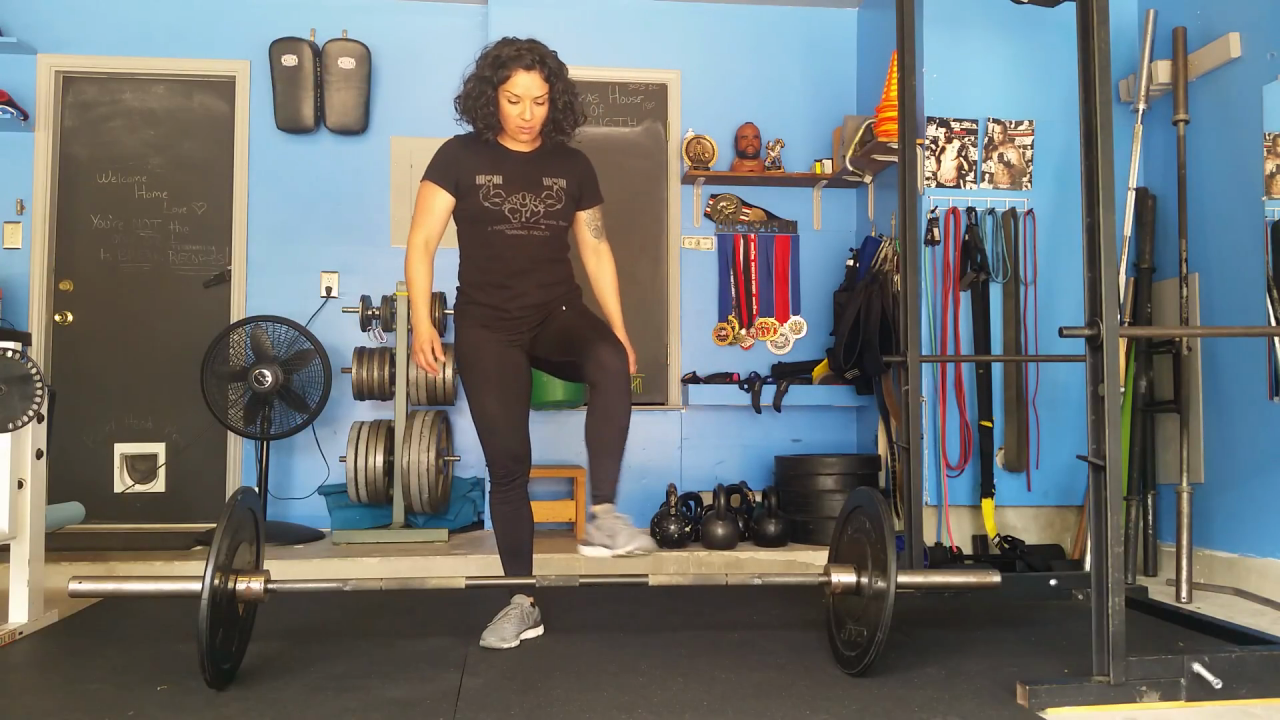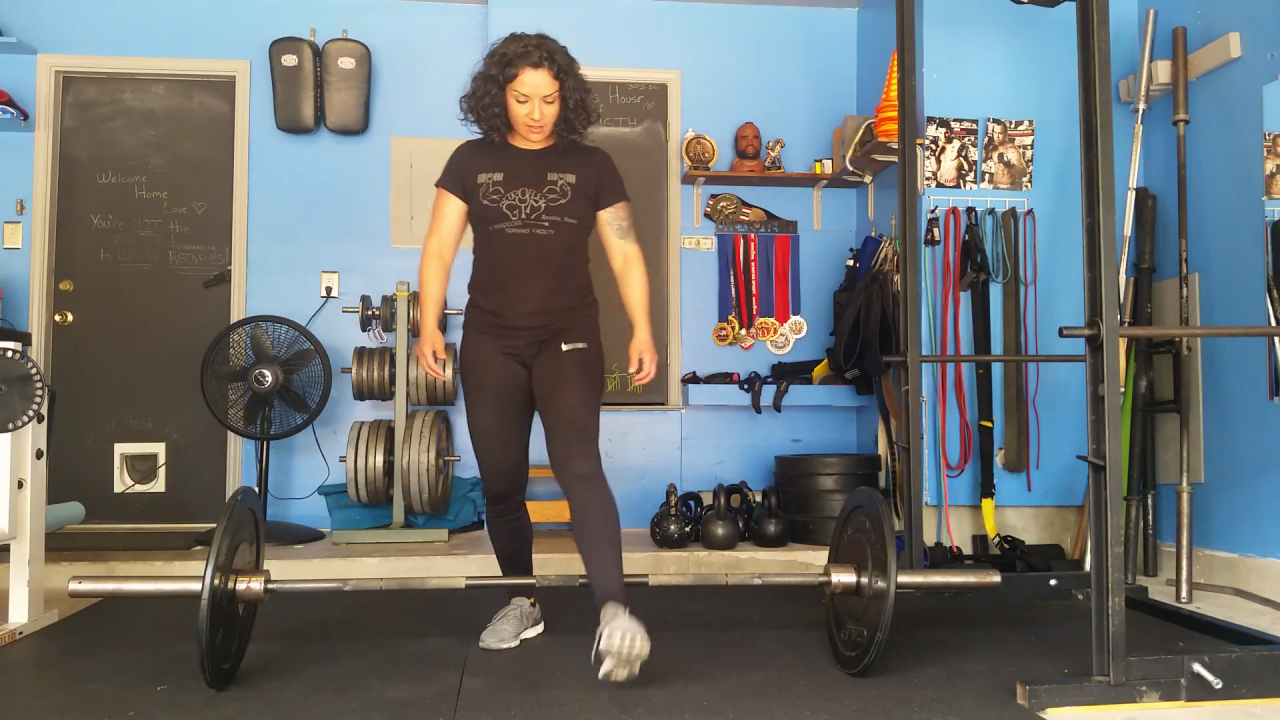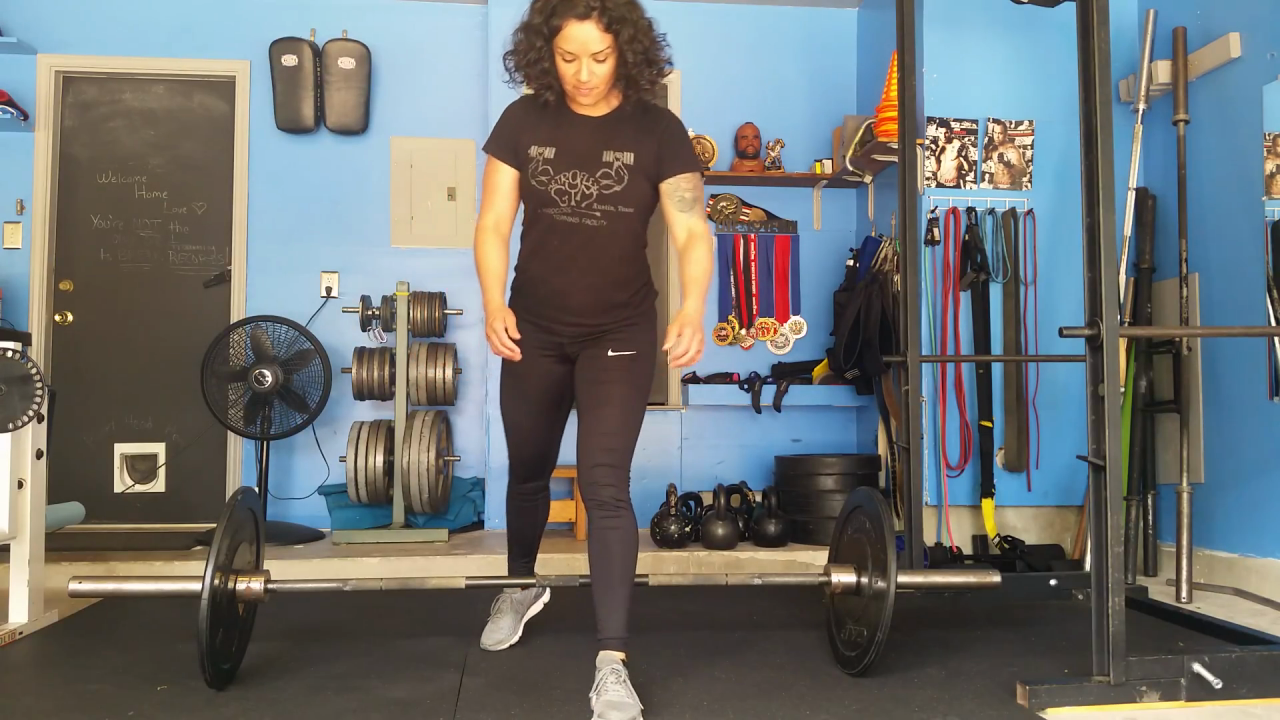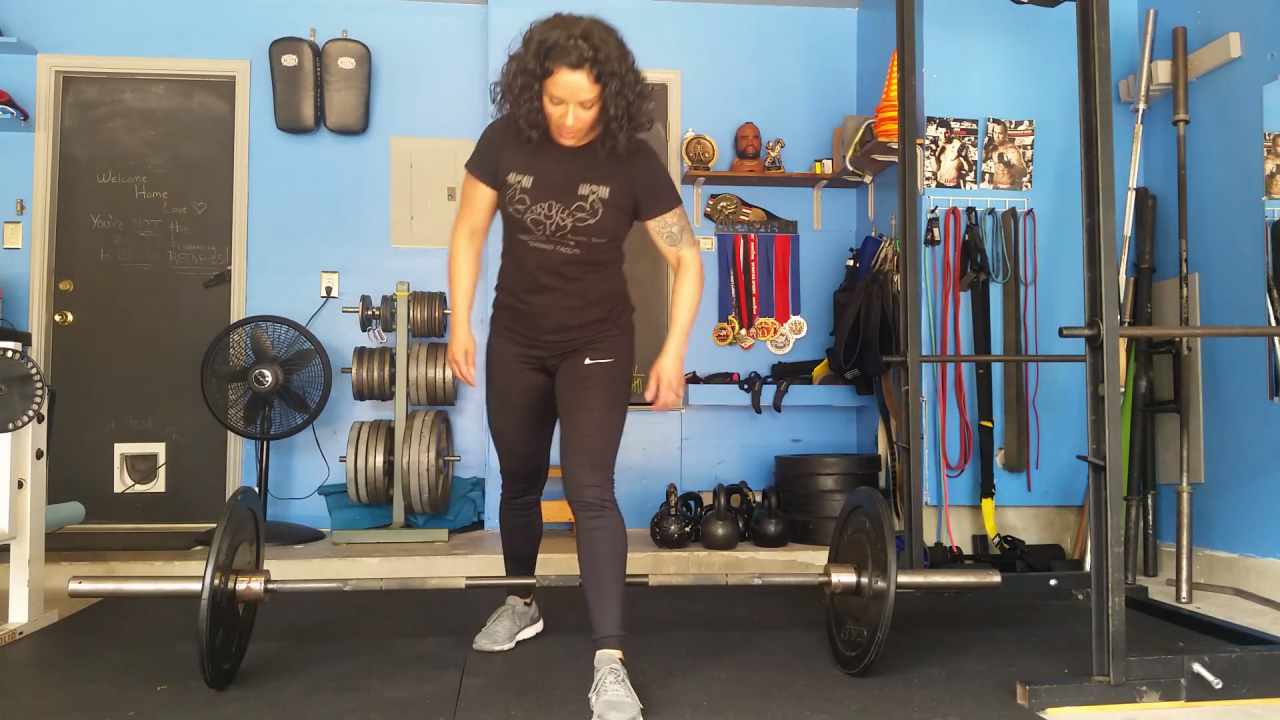
dt=0.5s
person 1, frame 1
left shoulder: (572, 165)
right shoulder: (459, 156)
left elbow: (596, 250)
right elbow: (422, 241)
left wrist: (619, 327)
right wrist: (421, 321)
left hip: (556, 313)
right hip: (486, 326)
left knee: (610, 362)
right knee: (507, 463)
left ankle: (603, 513)
right ankle: (522, 603)
person 1, frame 2
left shoulder: (591, 164)
right shoulder: (471, 161)
left elbow: (625, 253)
right elbow: (439, 248)
left wrist: (643, 330)
right wrist: (429, 326)
left hip: (568, 336)
right hip: (491, 342)
left knee: (577, 464)
right knee: (501, 484)
left ankle: (613, 613)
right ankle: (524, 605)
person 1, frame 3
left shoulder: (658, 130)
right shoulder: (522, 122)
left elbow: (691, 231)
right elbow: (494, 222)
left wrist: (692, 307)
right wrist: (495, 303)
left hip: (621, 334)
right hip: (537, 329)
left knee: (605, 486)
right knee: (528, 470)
left ankle: (611, 663)
right ankle: (522, 584)
person 1, frame 4
left shoulder: (634, 162)
right shoulder: (504, 141)
left elbow: (686, 261)
right elbow: (467, 232)
left wrist: (674, 353)
right wrist: (459, 320)
left hip: (597, 344)
right hip: (514, 343)
left knee: (589, 488)
right knee: (520, 481)
left ankle: (610, 662)
right ankle: (521, 602)
